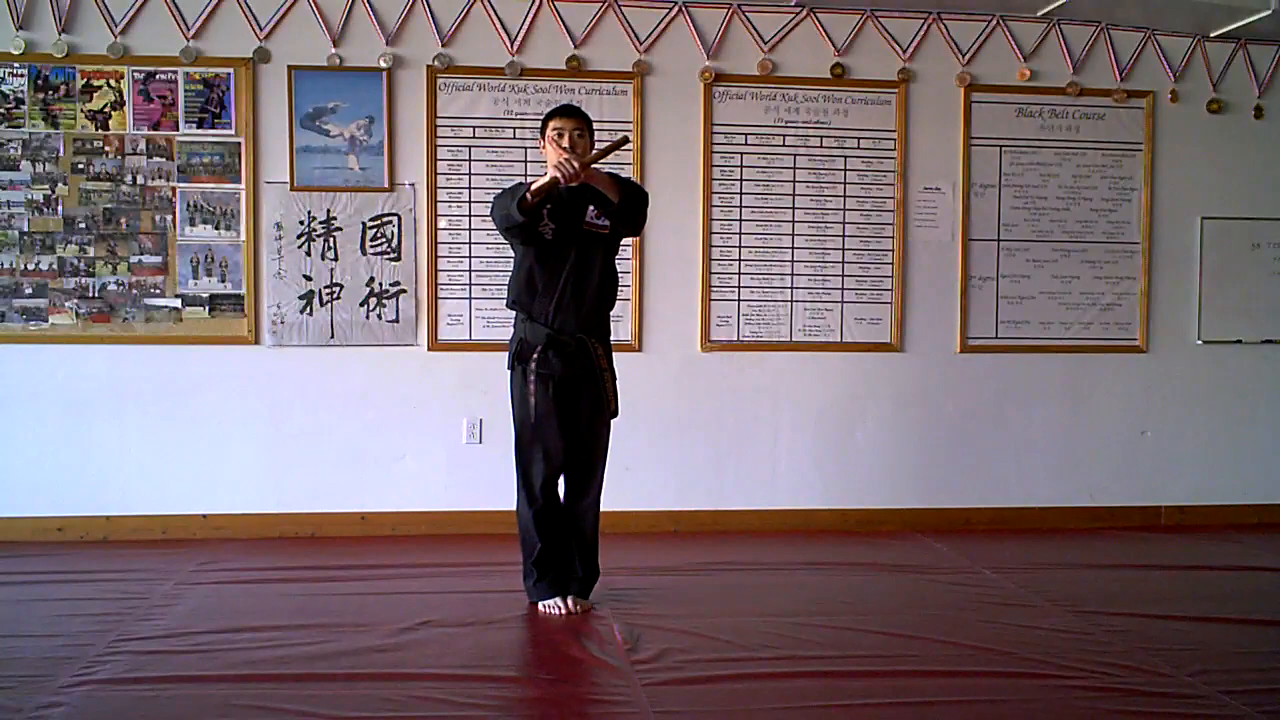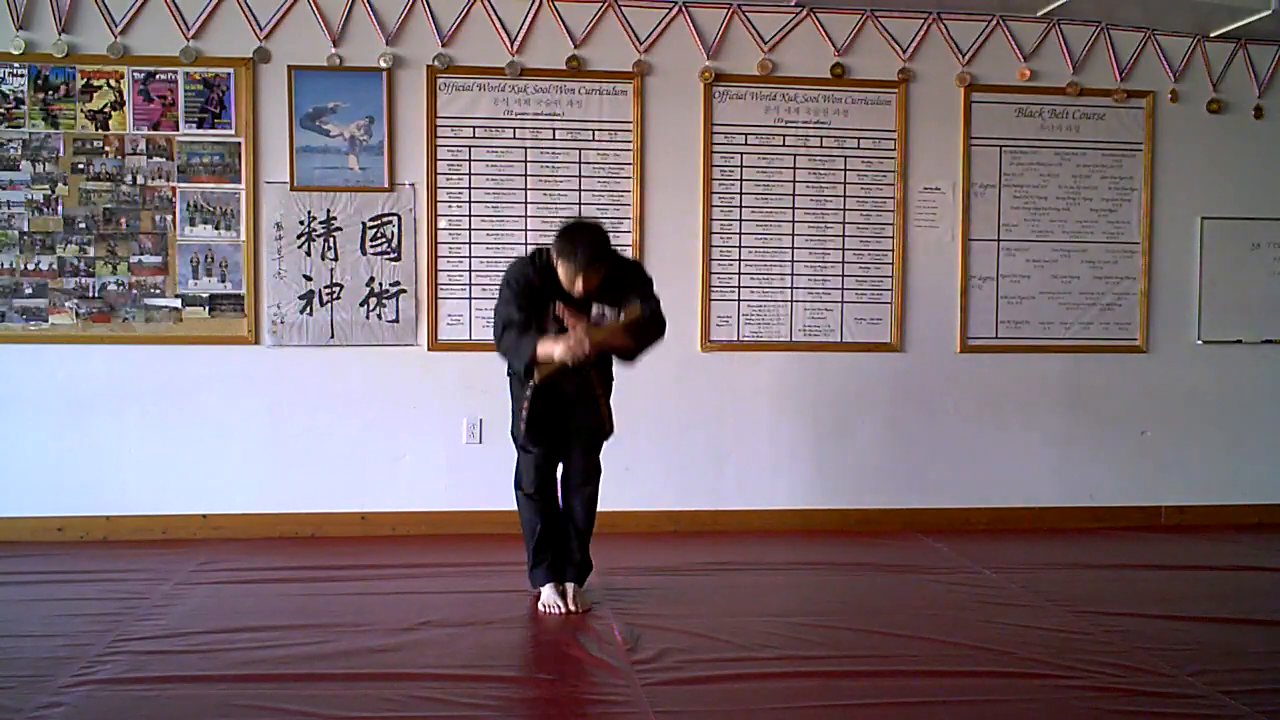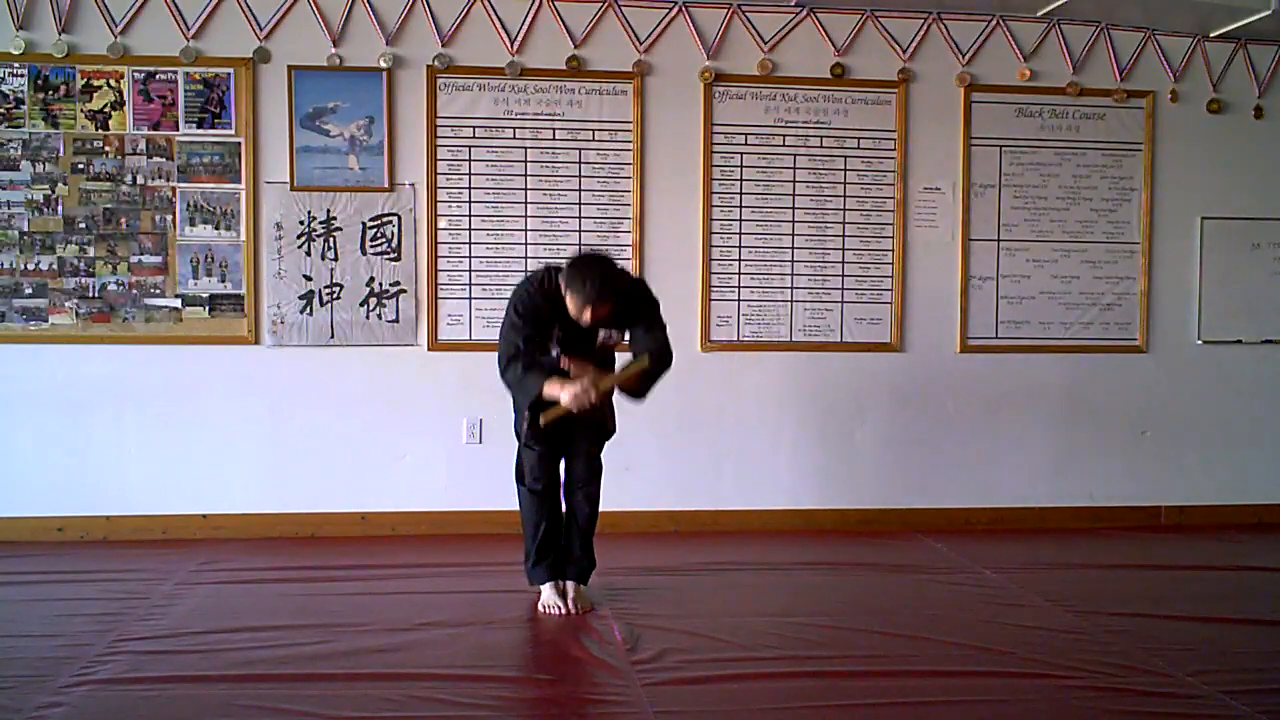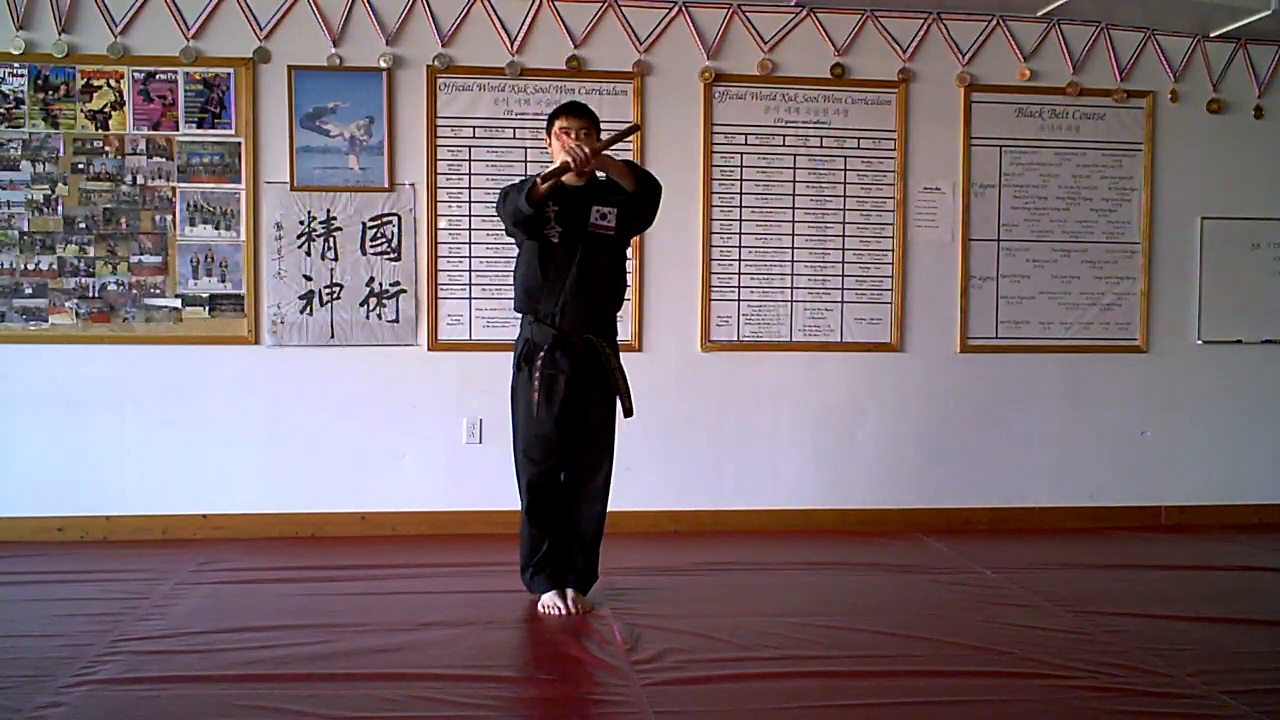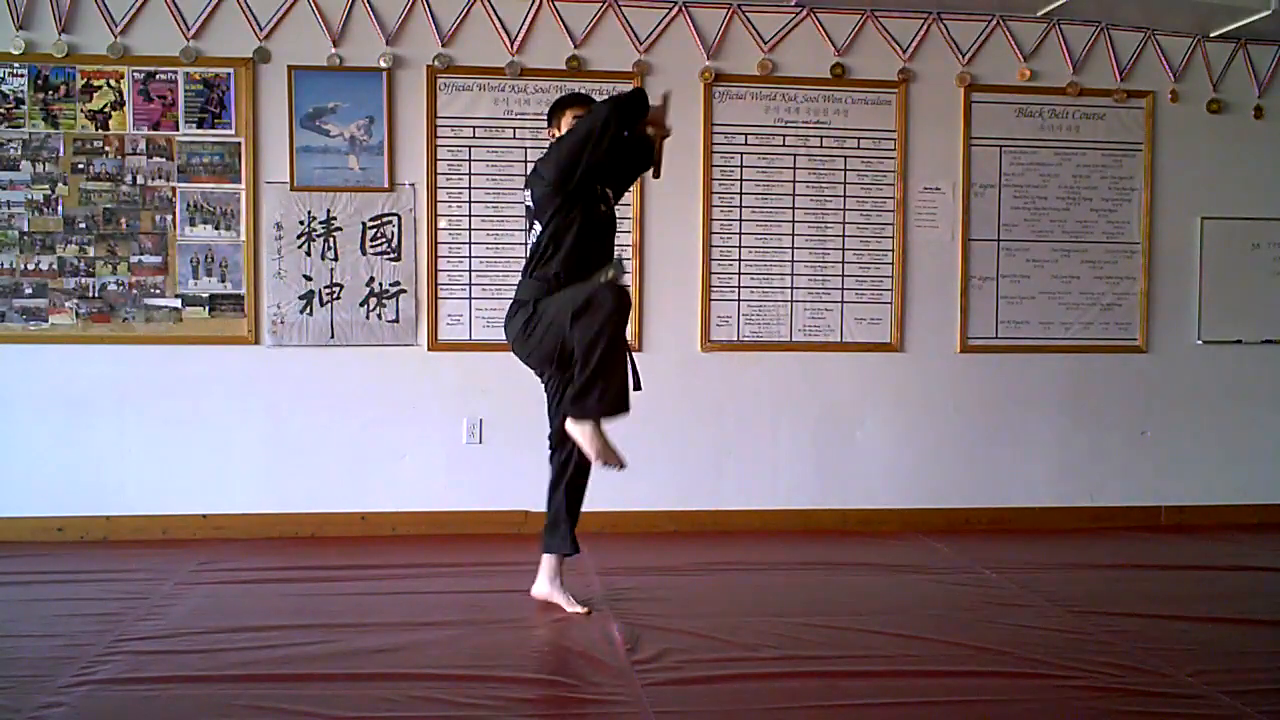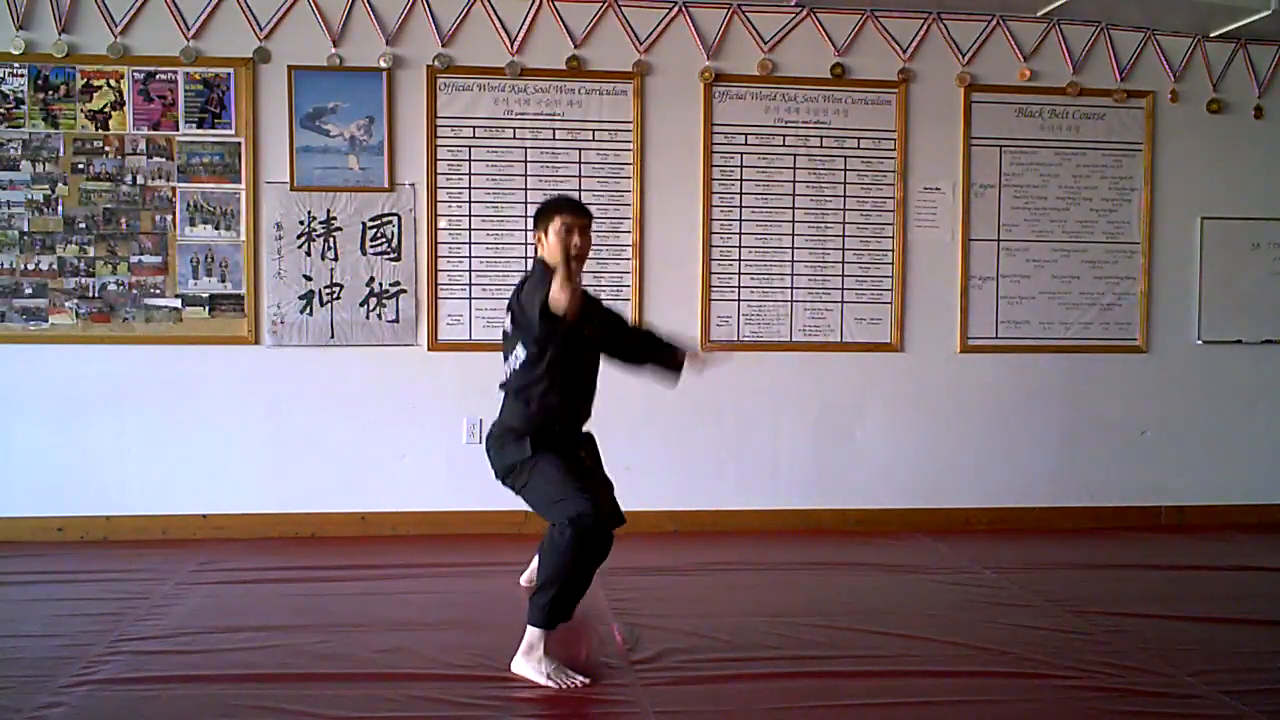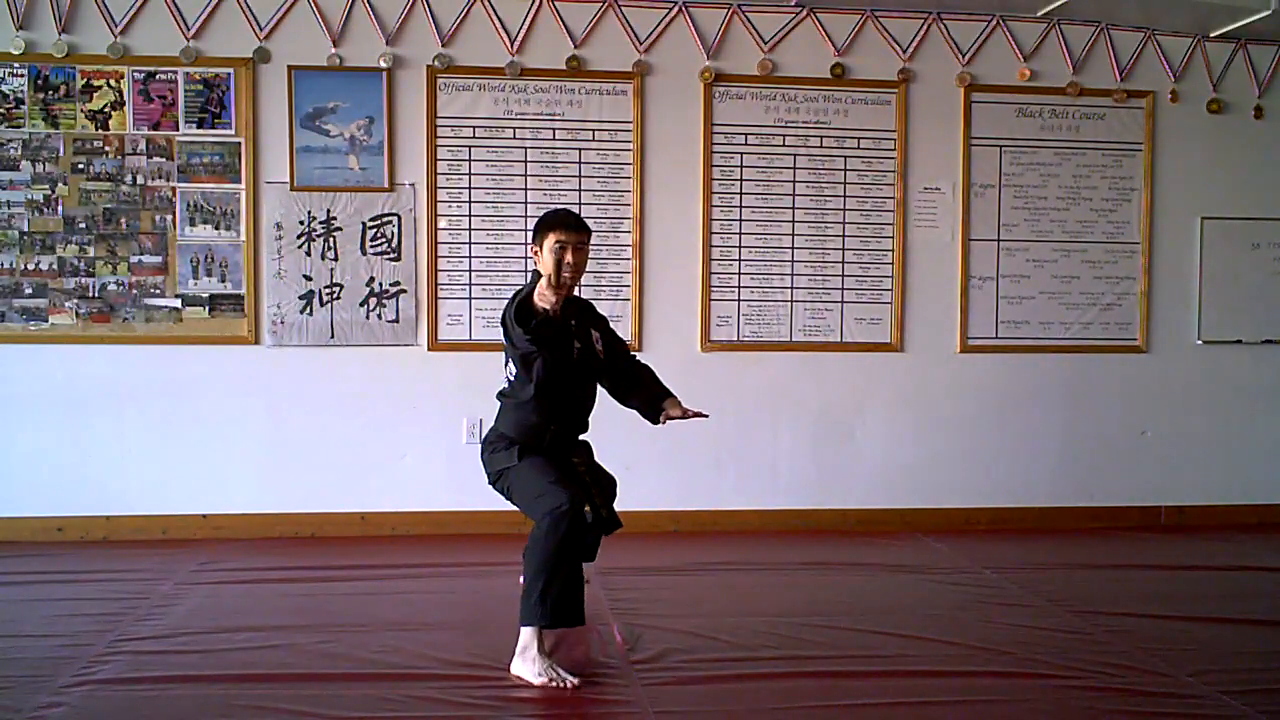
dt=0.7s
person 1, frame 1
left shoulder: (606, 200)
right shoulder: (527, 198)
left elbow: (635, 209)
right elbow: (507, 214)
left wrist: (592, 177)
right wrist: (547, 180)
left hip: (591, 355)
right hip: (537, 353)
left knee: (586, 475)
right knee: (539, 472)
left ankle: (577, 583)
right ankle: (545, 584)
person 1, frame 2
left shoulder: (626, 274)
right shoulder: (526, 273)
left elbow: (651, 325)
right elbow: (508, 336)
left wrist: (599, 336)
right wrist: (552, 346)
left hip: (590, 378)
right hip: (538, 378)
left knee: (582, 476)
right knee: (535, 472)
left ankle: (572, 577)
right ankle: (547, 578)
person 1, frame 3
left shoulder: (633, 295)
right shoulder: (533, 294)
left elbow: (657, 354)
right elbow: (513, 365)
left wrist: (602, 380)
right wrist: (560, 390)
left hip: (593, 392)
right hip: (542, 387)
left knee: (584, 474)
right knee: (537, 469)
left ankle: (575, 577)
right ankle: (547, 579)
person 1, frame 4
left shoulder: (615, 198)
right shoulder: (530, 194)
left elbow: (647, 193)
right elbow: (514, 208)
left wrist: (602, 164)
right wrist: (556, 171)
left hip: (596, 355)
right hip: (541, 353)
left knee: (591, 477)
right knee: (539, 474)
left ankle: (577, 582)
right ankle: (546, 582)
person 1, frame 5
left shoulder: (600, 179)
right shoulder: (556, 167)
left elbow: (631, 153)
right elbow: (612, 114)
left wrist: (649, 136)
right wrist: (645, 115)
left hip: (567, 331)
right hip: (537, 319)
left knee: (572, 450)
right knee: (607, 297)
left ankle: (549, 575)
right ankle: (585, 417)
person 1, frame 6
left shoulder: (583, 305)
right shoulder: (533, 292)
left elbow: (629, 339)
right elbow: (546, 311)
left wrist: (676, 357)
right wrist: (559, 304)
left hip: (561, 443)
right hip: (523, 444)
left knee: (597, 509)
right knee: (585, 517)
left ankle: (542, 570)
right ankle: (533, 650)
person 1, frame 7
left shoulder: (587, 315)
right shoulder: (527, 306)
left elbow: (622, 368)
right elbow: (528, 326)
left wrist: (663, 403)
right wrist: (542, 306)
left hip: (562, 447)
right hip: (515, 449)
left knee: (598, 497)
right knee: (563, 510)
left ankle: (539, 570)
right ankle: (529, 650)
